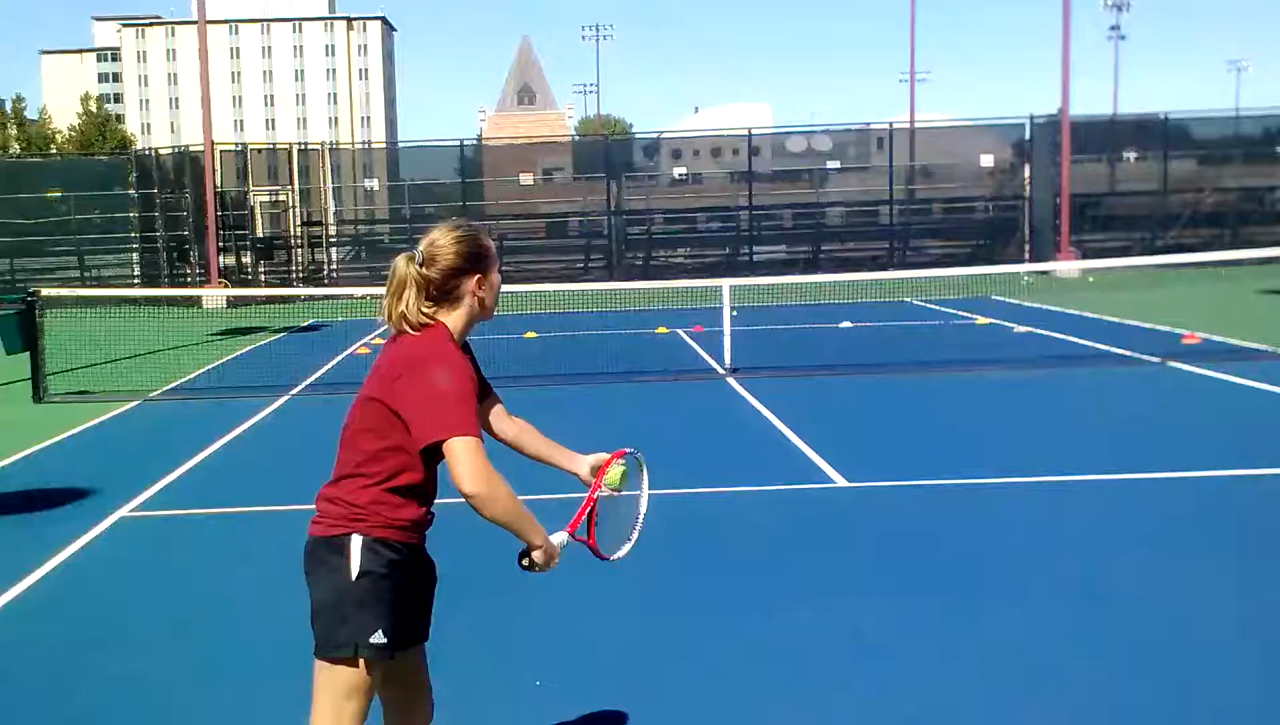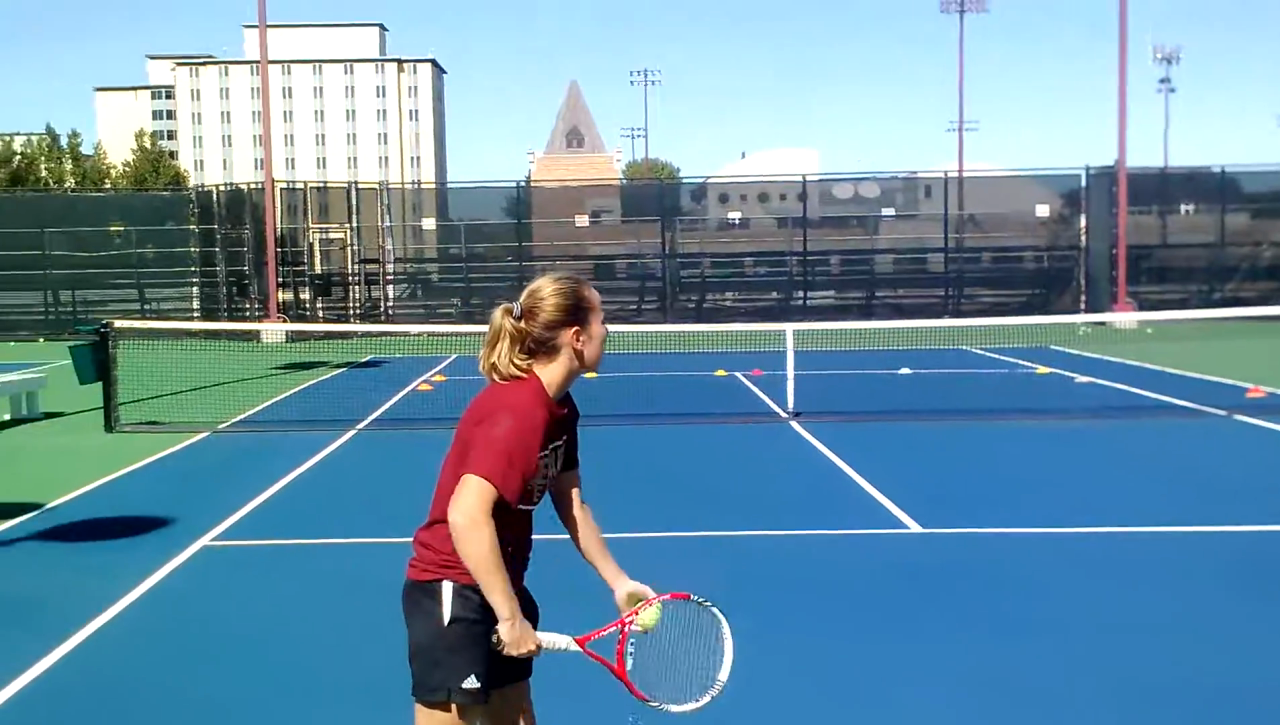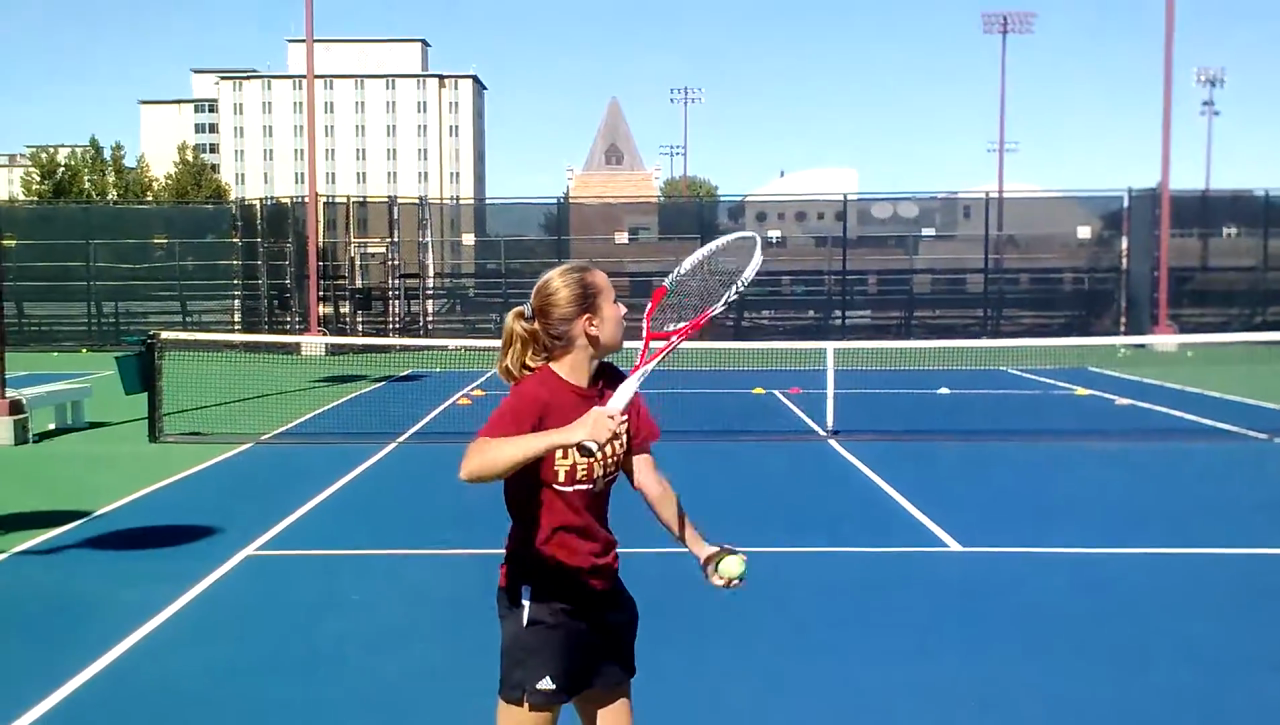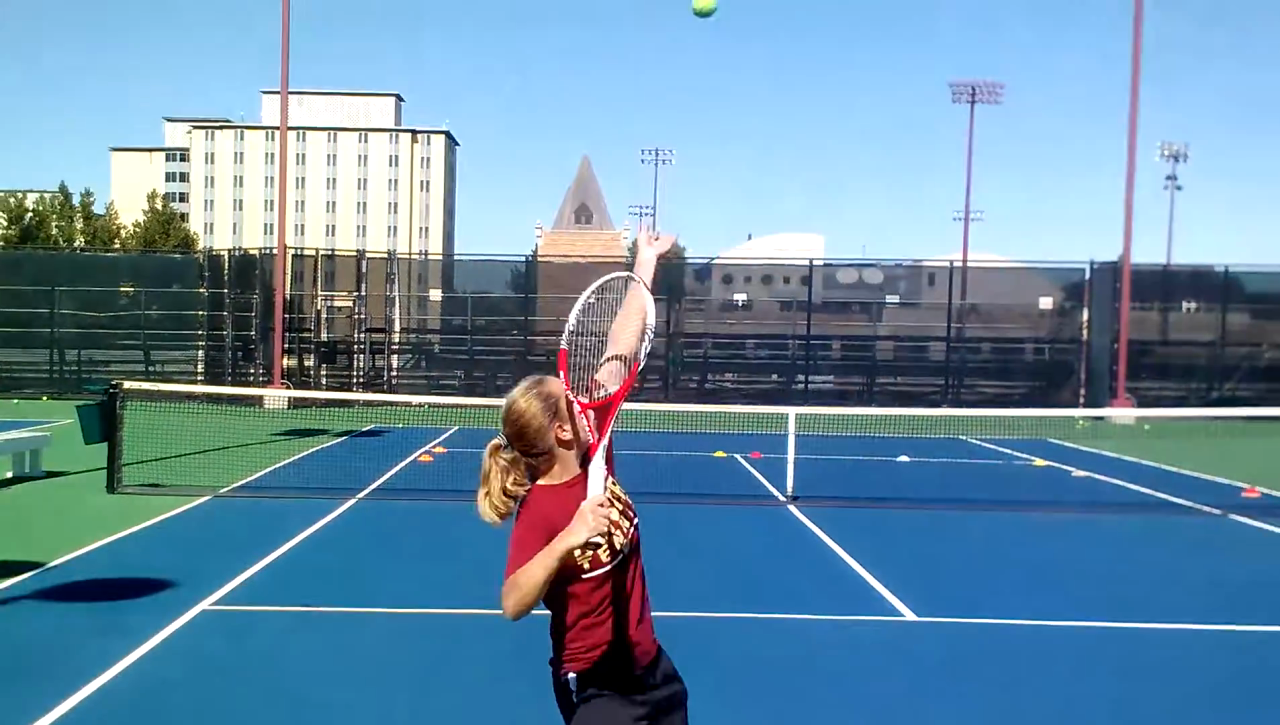
dt=0.4s
person 1, frame 1
left shoulder: (443, 349)
right shoulder: (436, 361)
left elbow: (499, 420)
right elbow: (473, 478)
left wrist: (575, 463)
right wrist: (537, 538)
left hip: (395, 547)
right hip: (360, 547)
person 1, frame 2
left shoulder: (560, 406)
right shoulder: (519, 408)
left elbow: (571, 502)
right elbow: (466, 514)
left wrist: (618, 581)
right wrist: (511, 616)
left hip: (499, 592)
right hip: (453, 592)
person 1, frame 3
left shoulder: (617, 386)
right shoulder: (527, 394)
left elbow: (648, 478)
right elbow: (473, 466)
left wrist: (698, 546)
right wrist: (571, 432)
left hip: (599, 588)
right hip: (542, 598)
person 1, frame 4
left shoulder: (587, 452)
right shoulder: (540, 518)
right elbow: (513, 603)
left wrist: (644, 267)
right wrist: (573, 532)
left hip: (647, 667)
right hip: (597, 685)
